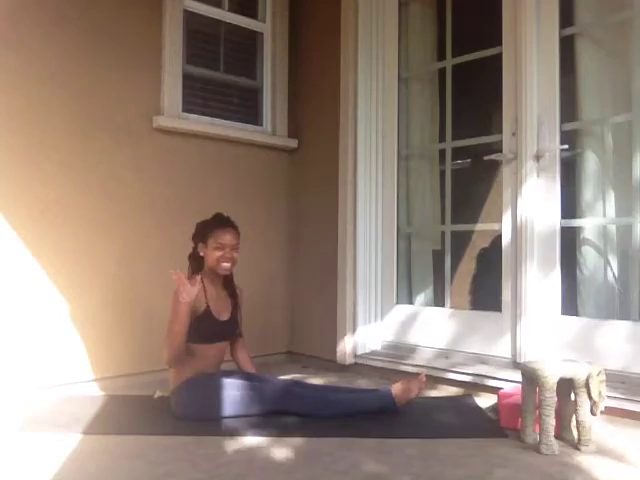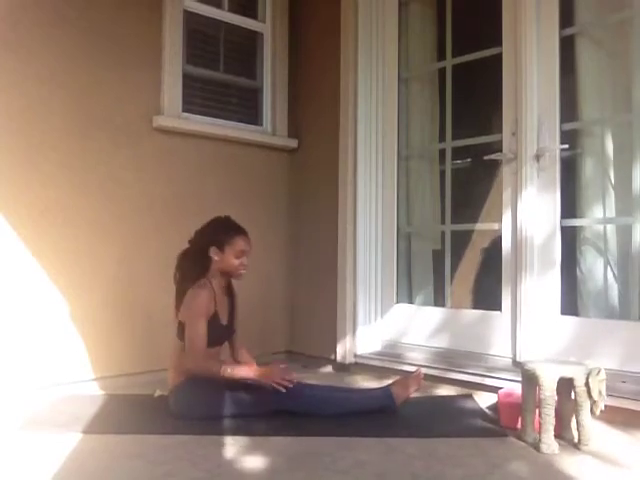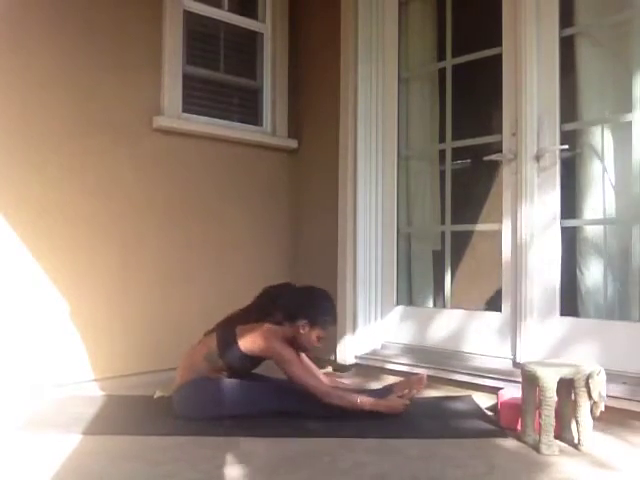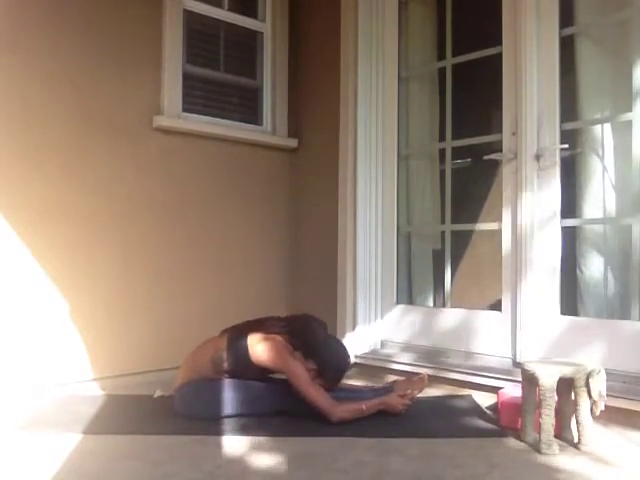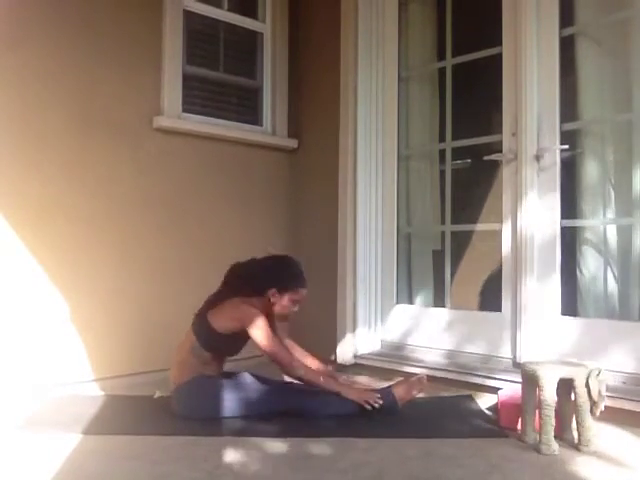
dt=1s
person 1, frame 1
left shoulder: (233, 292)
right shoulder: (190, 289)
right elbow: (171, 358)
left wrist: (260, 383)
right wrist: (185, 305)
left hip: (214, 381)
right hip: (191, 392)
left knee: (287, 387)
right knee: (283, 395)
left ankle: (385, 395)
right ankle: (387, 397)
person 1, frame 2
left shoulder: (227, 291)
right shoulder: (200, 295)
left elbow: (235, 347)
right elbow: (195, 364)
left wrist: (260, 376)
right wrist: (256, 374)
left hip: (207, 384)
right hip: (190, 394)
left knee: (285, 386)
right knee: (281, 395)
left ankle: (383, 395)
right ankle: (386, 397)
person 1, frame 3
left shoulder: (280, 330)
right shoulder: (271, 339)
left elbow: (320, 379)
right elbow: (323, 394)
left wrist: (375, 393)
right wrist: (378, 404)
left hip: (212, 383)
right hip: (194, 393)
left knee: (291, 390)
right knee: (285, 398)
left ankle: (386, 393)
person 1, frame 4
left shoulder: (294, 343)
right shoulder: (284, 355)
left elbow: (327, 390)
right elbow: (334, 412)
left wrist: (379, 391)
right wrist: (382, 402)
left hip: (211, 383)
right hip: (194, 393)
left knee: (300, 393)
right knee: (286, 398)
person 1, frame 5
left shoulder: (257, 308)
right shoulder: (246, 312)
left elbow: (293, 350)
right elbow: (291, 366)
left wrist: (340, 380)
right wrist: (342, 388)
left hip: (207, 384)
right hip: (193, 393)
left knee: (289, 393)
right knee: (288, 399)
left ankle: (384, 396)
right ankle: (386, 398)
